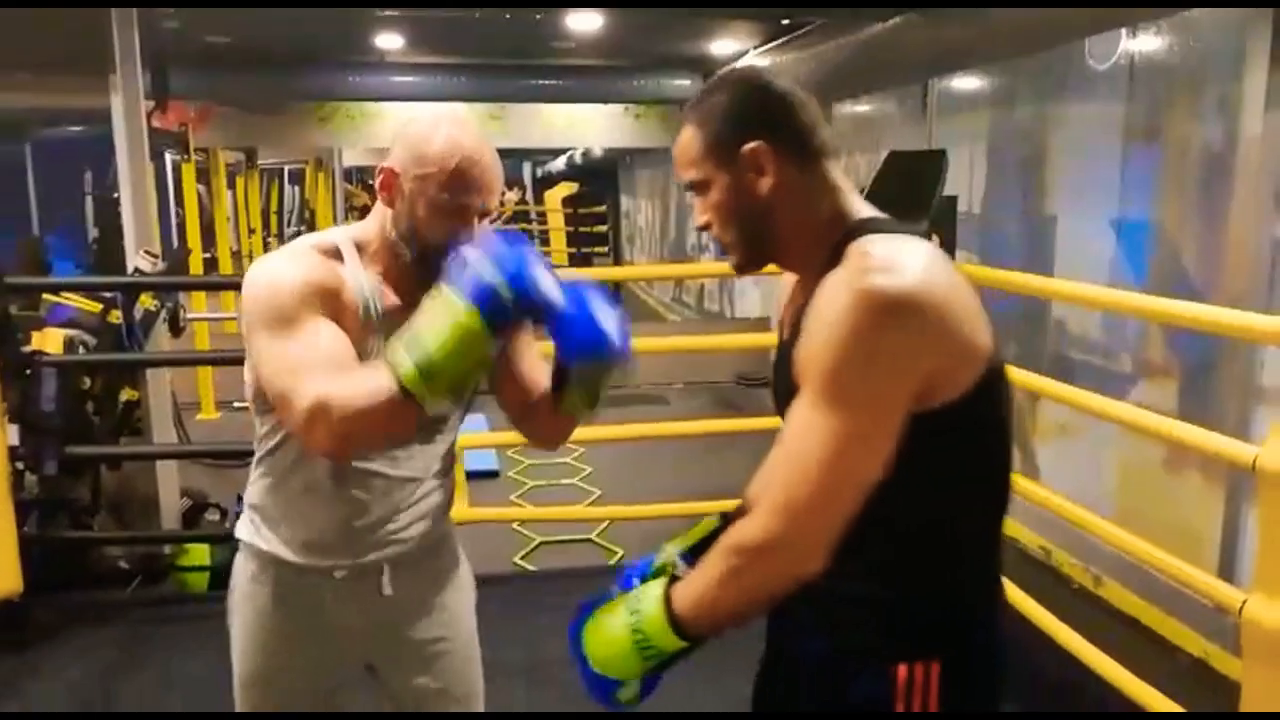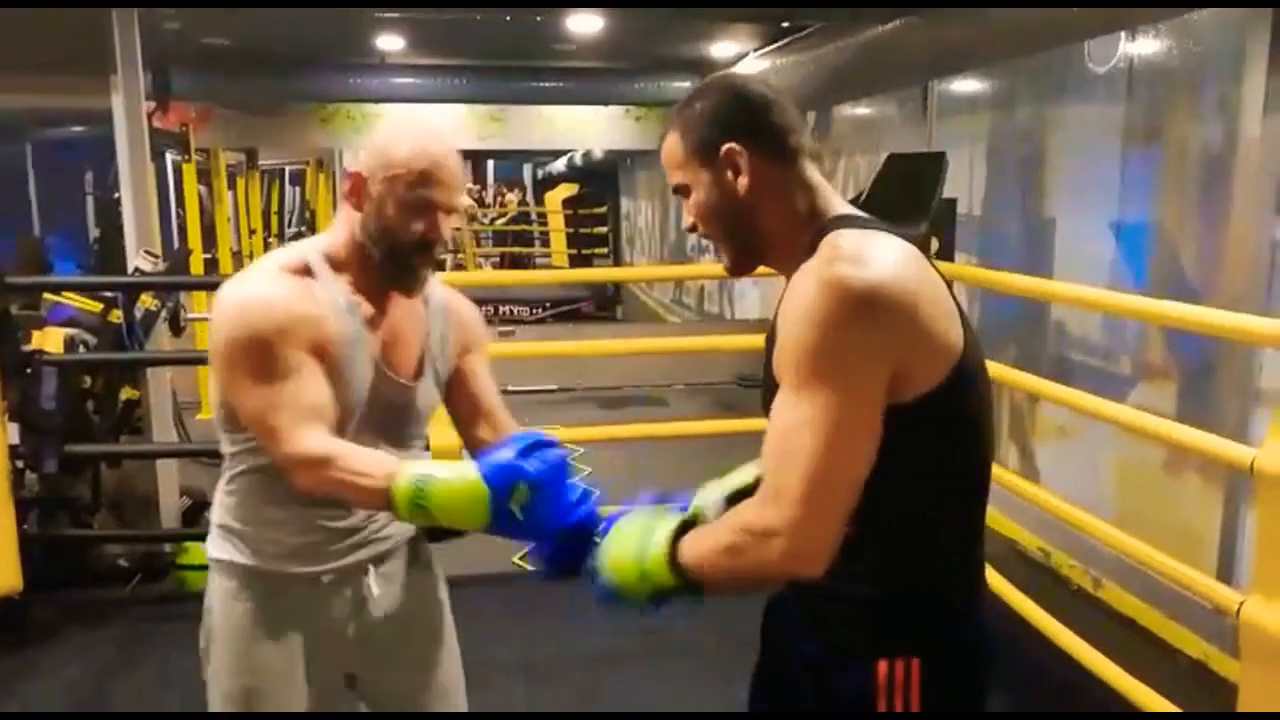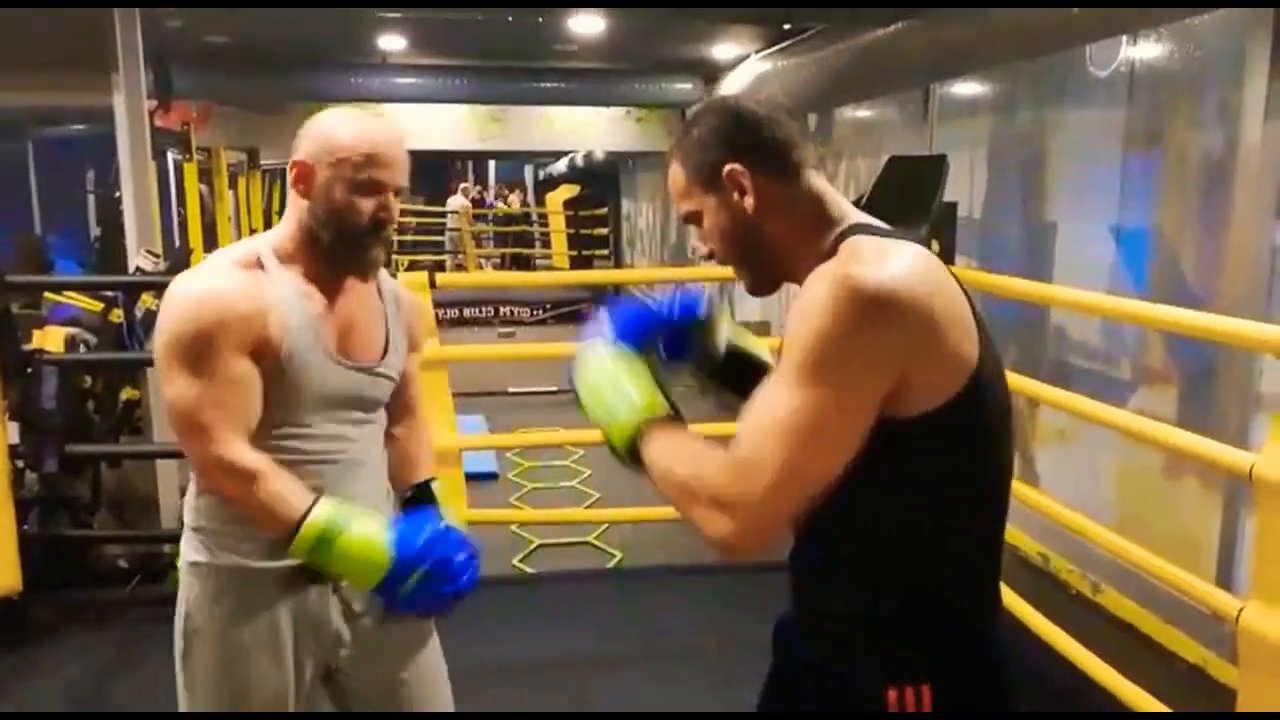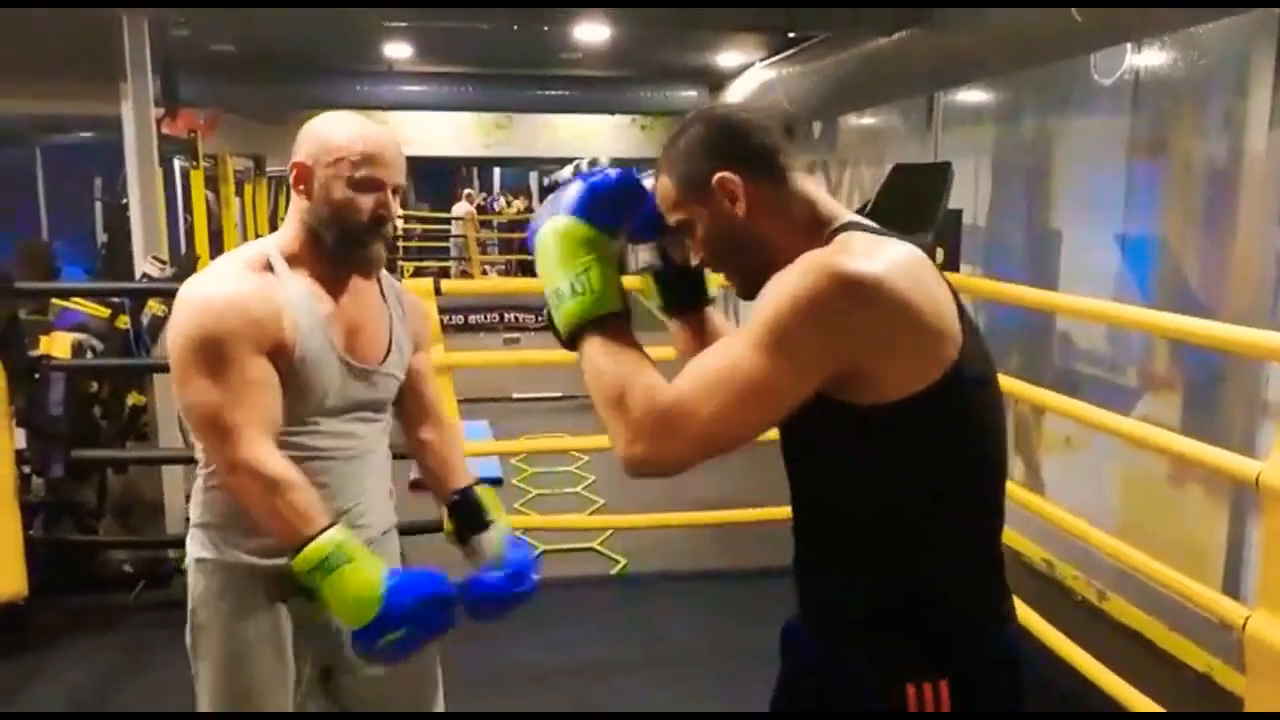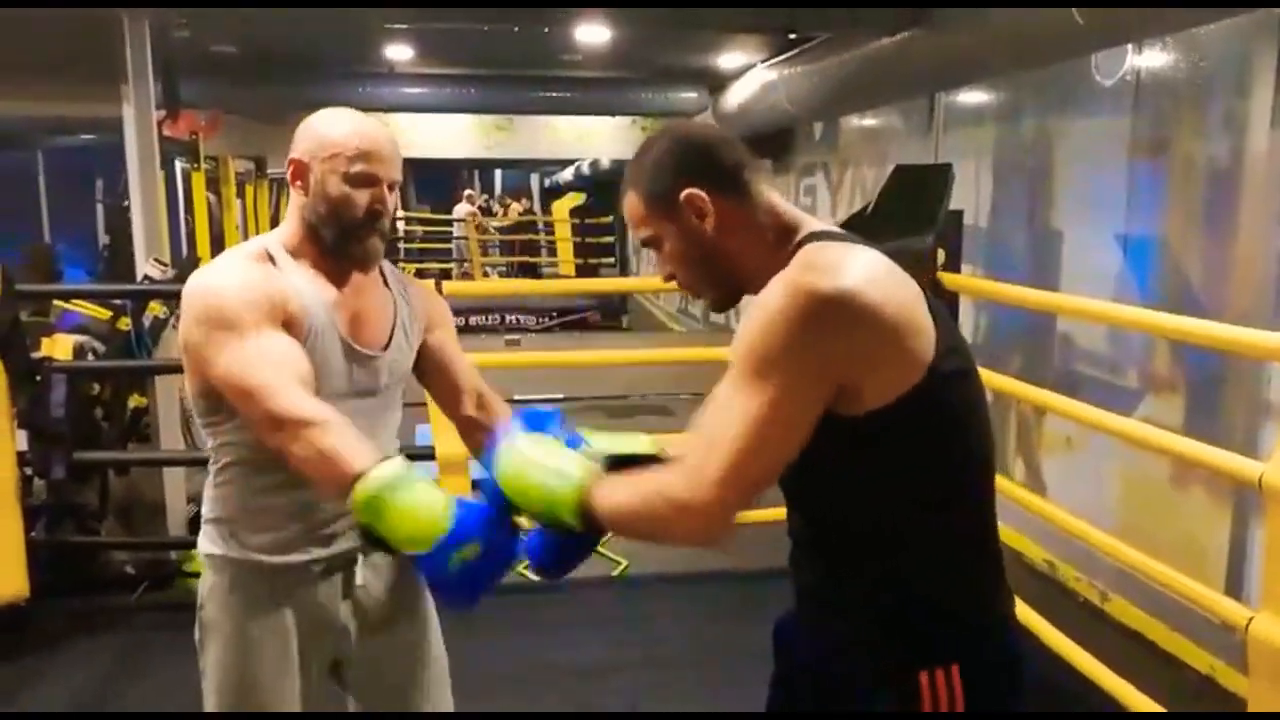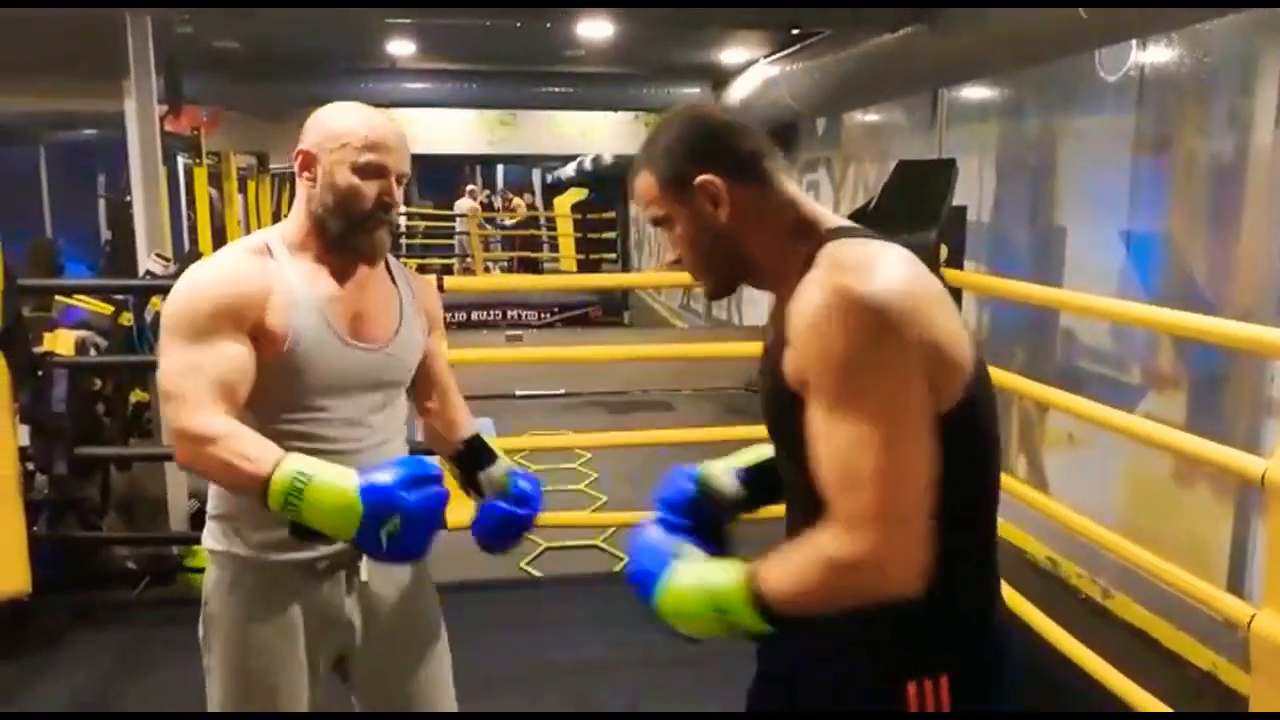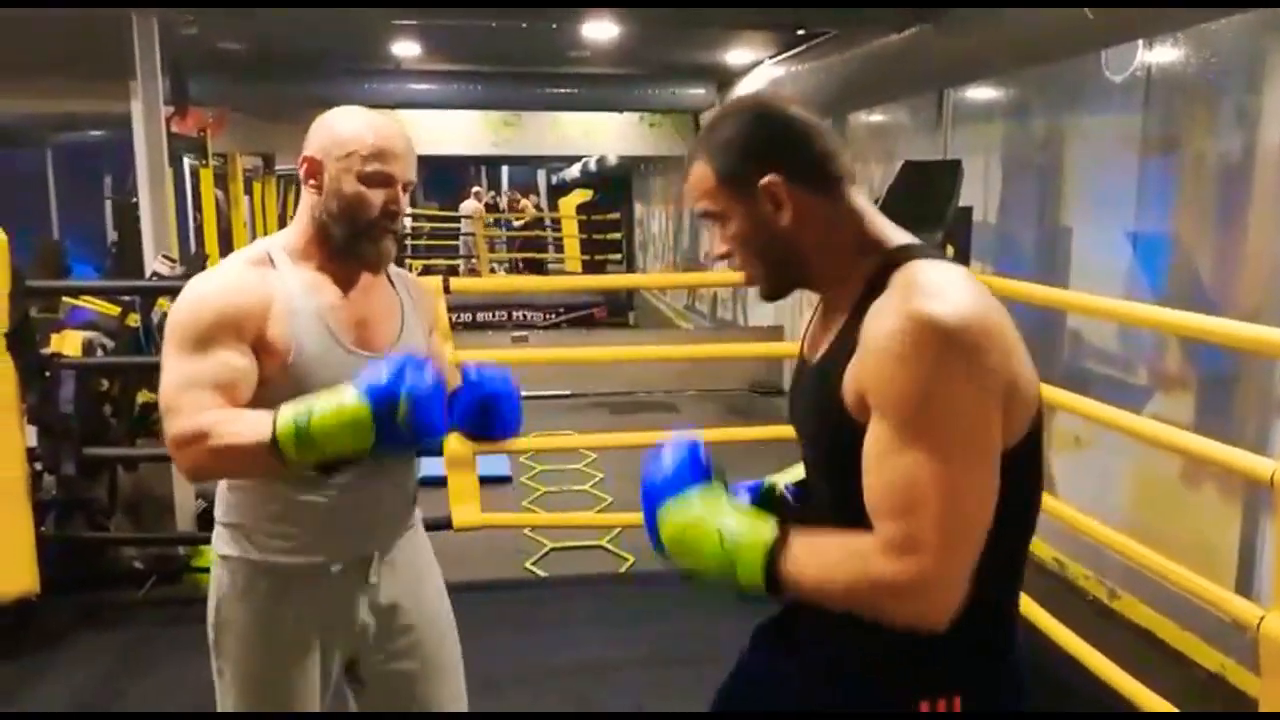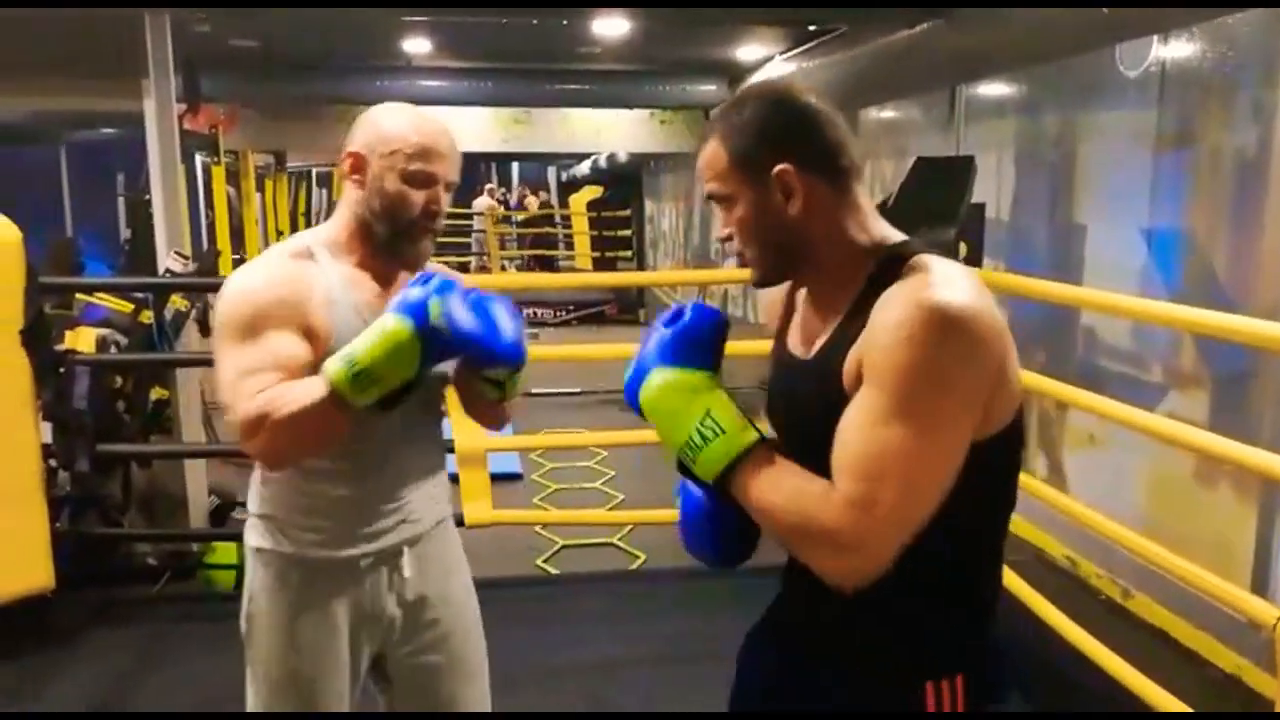
dt=0.2s
person 1, frame 1
left shoulder: (878, 293)
right shoulder: (817, 286)
left elbow: (784, 542)
left wrist: (654, 624)
right wrist: (685, 559)
left hip: (907, 665)
right hip: (830, 627)
person 1, frame 2
left shoulder: (847, 283)
right shoulder: (829, 272)
left elbow: (789, 538)
left wrist: (661, 556)
right wrist: (705, 510)
left hip: (890, 660)
right hip: (821, 623)
person 1, frame 3
left shoulder: (862, 287)
right shoulder: (850, 274)
left elbow: (739, 510)
left wrist: (632, 410)
right wrist: (724, 355)
left hip: (905, 679)
person 1, frame 4
left shoulder: (843, 281)
right shoulder: (839, 273)
left elbow: (652, 436)
right elbow: (733, 391)
left wrist: (580, 292)
right wrist: (672, 277)
person 1, frame 5
left shoulder: (816, 298)
right shoulder: (815, 279)
left elbow: (696, 505)
right elbow: (730, 451)
left wrist: (566, 488)
right wrist: (603, 465)
left hip: (917, 671)
right hip: (842, 637)
person 1, frame 6
left shoulder: (848, 298)
right shoulder: (810, 292)
left elbow: (879, 557)
left wrist: (721, 594)
right wrist: (725, 485)
left hip: (905, 671)
right hip: (828, 641)
person 1, frame 7
left shoulder: (926, 324)
right shoulder: (842, 303)
left elbow: (921, 581)
left wrist: (726, 534)
right wrist: (784, 500)
left hip: (918, 685)
person 1, frame 8
left shoulder: (929, 314)
right shoulder: (793, 296)
left elbow: (854, 545)
left wrist: (697, 416)
right wrist: (727, 468)
left hip: (906, 676)
right hip: (801, 634)
person 2, frame 1
left shoulder: (494, 287)
right shoulder: (297, 279)
left elbow: (544, 426)
right elbow: (330, 424)
left wrist: (585, 363)
right wrist: (462, 332)
left hip: (419, 570)
right hip: (295, 576)
person 2, frame 2
left shoulder: (448, 310)
right shoulder: (267, 302)
left elbow: (490, 433)
right elbow: (306, 457)
left wrist: (550, 495)
right wrist: (462, 493)
left hip: (394, 575)
right hip: (274, 587)
person 2, frame 3
left shoulder: (396, 302)
right shoulder: (219, 298)
right elbow: (222, 461)
left wrist: (429, 527)
right wrist: (362, 554)
left hip: (370, 572)
right hip: (248, 585)
person 2, frame 4
left shoulder: (399, 304)
right shoulder: (229, 301)
left elbow: (428, 426)
right elbow: (247, 464)
left wrist: (483, 533)
right wrist: (353, 586)
left hip: (375, 569)
right hip: (254, 584)
person 2, frame 5
left shoulder: (409, 296)
right shoulder: (234, 290)
left elbow: (473, 405)
right elbow: (295, 424)
right wrist: (429, 521)
left hip: (383, 566)
right hip: (259, 578)
person 2, frame 6
left shoulder: (411, 289)
right shoulder: (226, 285)
left elbow: (437, 402)
right elbow: (195, 434)
left wrist: (491, 476)
right wrist: (339, 500)
left hip: (389, 564)
right hip: (269, 575)
person 2, frame 7
left shoulder: (409, 293)
right shoulder: (233, 294)
left elbow: (440, 394)
right elbow: (193, 441)
left wrist: (473, 401)
right wrist: (343, 418)
left hip: (398, 563)
right hip: (278, 580)
person 2, frame 8
left shoulder: (440, 289)
right shoulder: (273, 286)
left elbow: (487, 413)
right elbow: (264, 433)
left wrist: (496, 362)
right wrist: (394, 348)
left hip: (427, 555)
right hip: (308, 573)
left knee: (459, 703)
